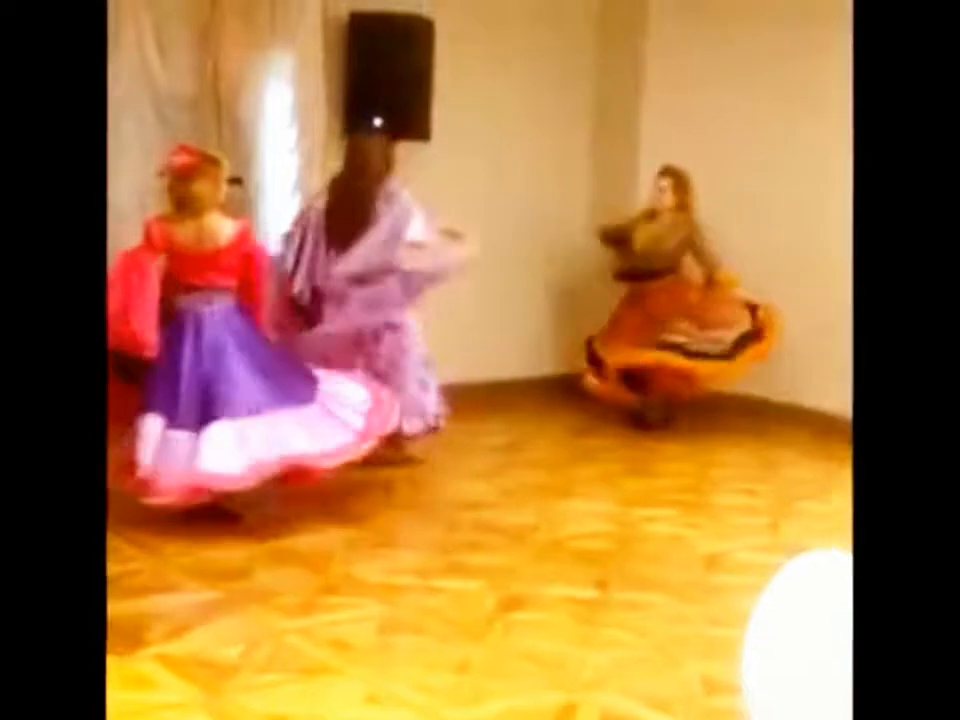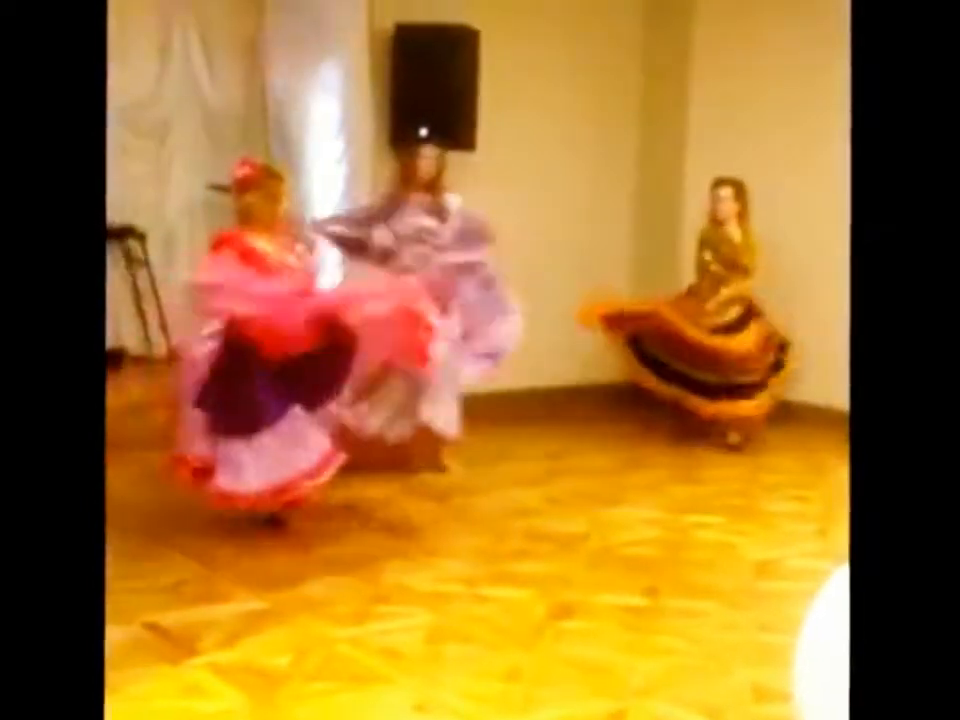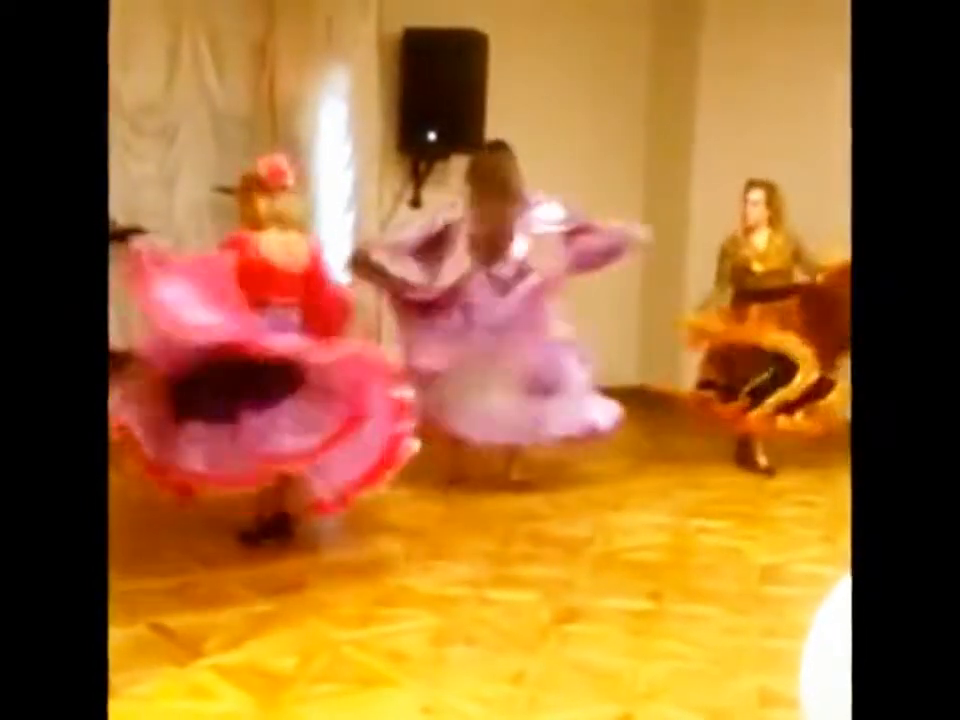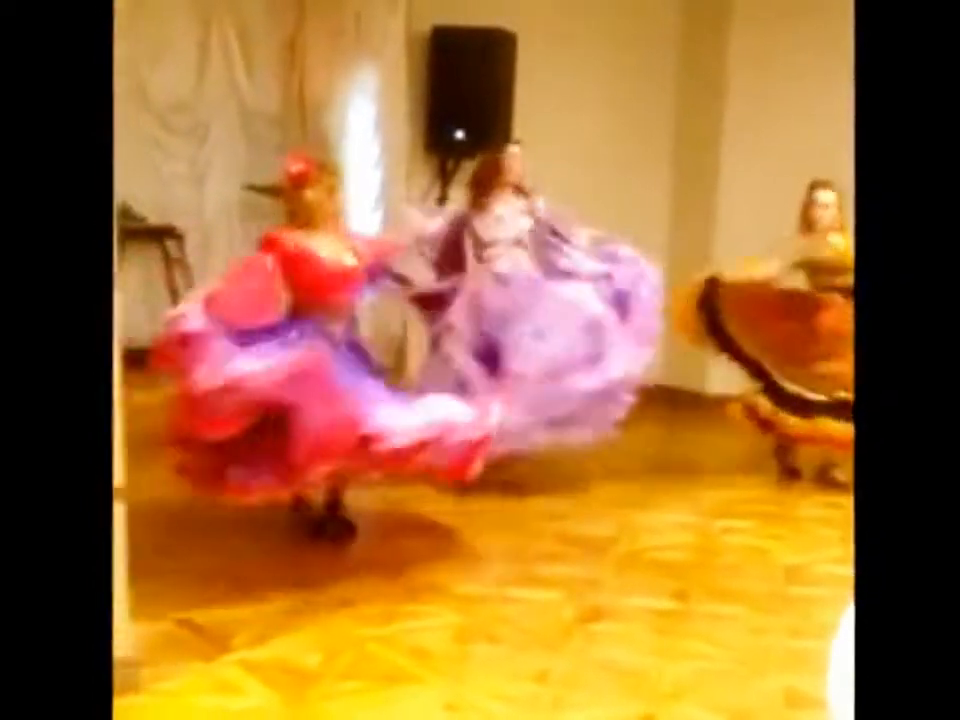
dt=0.7s
person 1, frame 1
left shoulder: (161, 231)
right shoulder: (239, 232)
left elbow: (135, 281)
right elbow: (254, 291)
left hip: (181, 325)
right hip: (227, 324)
left knee: (186, 400)
left ankle: (190, 488)
person 1, frame 2
left shoulder: (287, 244)
right shoulder: (234, 244)
left elbow: (303, 287)
right elbow: (214, 282)
left hip: (293, 343)
right hip: (258, 348)
right knee: (268, 419)
left ankle: (261, 494)
right ankle: (264, 498)
person 1, frame 3
left shoulder: (246, 245)
right shoulder: (306, 247)
left elbow: (199, 276)
right elbow: (330, 304)
left wrist: (152, 259)
left hip: (255, 348)
right hip: (293, 344)
left knee: (254, 433)
right knee: (285, 431)
left ankle: (270, 516)
right ankle: (281, 511)
person 1, frame 4
left shoulder: (349, 242)
right shoulder: (284, 243)
left elbow: (379, 252)
right elbow: (244, 285)
right wrist: (203, 315)
left hip: (341, 343)
right hip: (304, 345)
left knee: (356, 430)
left ankle: (330, 507)
person 2, frame 1
left shoulder: (331, 196)
right shoulder: (391, 197)
left elbow: (304, 231)
right elbow: (417, 228)
left hip: (341, 294)
right hip: (381, 294)
left knee: (346, 363)
right knee: (391, 359)
right ankle: (400, 440)
person 2, frame 2
left shoulder: (448, 204)
right shoulder: (395, 201)
left elbow: (473, 236)
right elbow: (356, 223)
right wrist: (323, 227)
left hip: (436, 293)
left knee: (433, 368)
right knee: (393, 366)
left ankle: (440, 444)
person 2, frame 3
left shoulder: (466, 209)
right shoulder: (529, 208)
left elbow: (419, 236)
right elbow: (571, 225)
left wrist: (378, 253)
right wrist: (623, 235)
left hip: (476, 300)
right hip: (519, 304)
left knee: (463, 386)
right knee: (519, 383)
left ankle: (458, 465)
right ankle: (511, 467)
person 2, frame 4
left shoulder: (531, 205)
right shoulder: (473, 209)
left elbow: (572, 236)
right elbow: (431, 235)
left wrist: (614, 252)
left hip: (526, 297)
right hip: (483, 299)
right knee: (479, 375)
person 3, frame 1
left shoulder: (685, 225)
right shoulder: (644, 221)
left elbow: (706, 259)
right elbow: (618, 236)
left wrist: (722, 286)
left hip: (669, 295)
right hip: (643, 296)
right knee: (639, 351)
left ankle: (659, 407)
right ankle: (650, 406)
person 3, frame 2
left shoulder: (745, 234)
right shoulder: (709, 235)
right elbow: (708, 272)
right wrist: (734, 289)
left hip: (738, 308)
right hip: (714, 308)
right knee: (728, 364)
left ankle: (735, 424)
right ankle: (732, 426)
person 3, frame 3
left shoulder: (788, 241)
right shoulder: (733, 245)
left elbow: (814, 273)
right elbow: (721, 287)
left wrist: (835, 272)
right wrist: (705, 318)
left hip: (784, 320)
right hip: (748, 321)
left knee: (782, 384)
right knee: (757, 385)
left ankle: (748, 444)
right ankle: (754, 450)
person 3, frame 4
left shoulder: (846, 245)
right shoulder: (810, 245)
right elbow: (780, 270)
left hip: (843, 327)
right hip: (824, 327)
right ankle: (787, 448)
